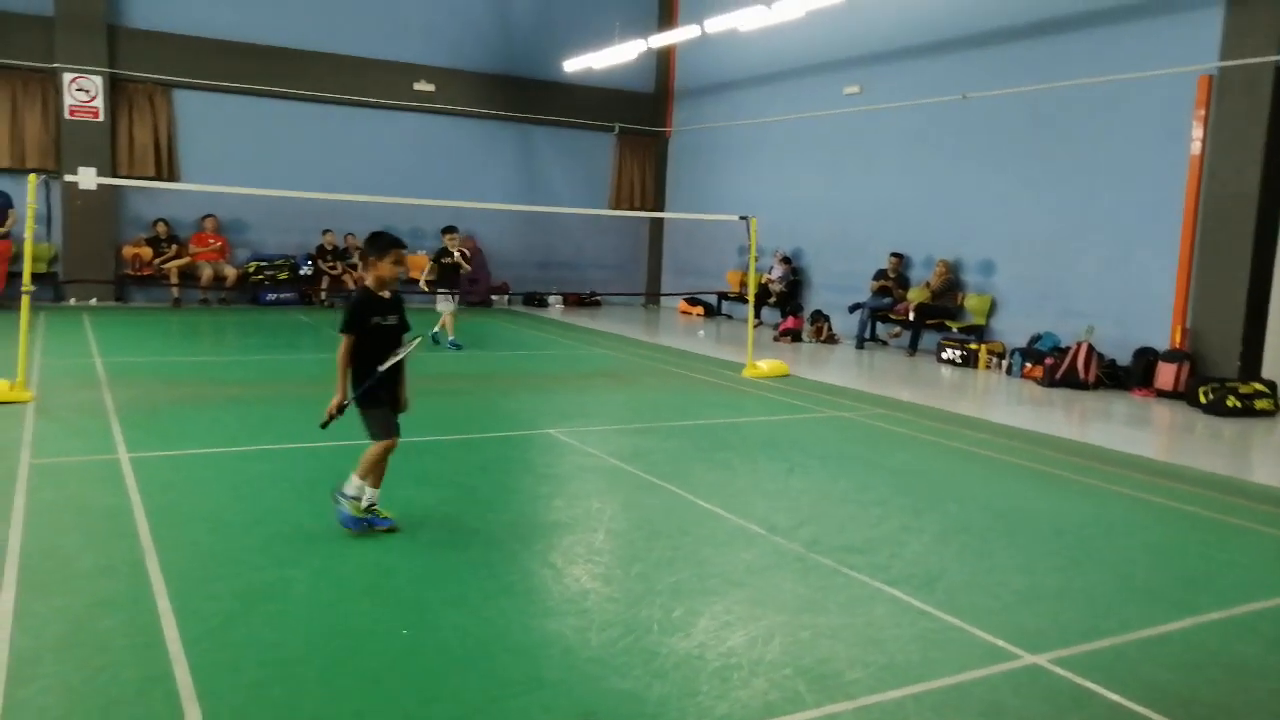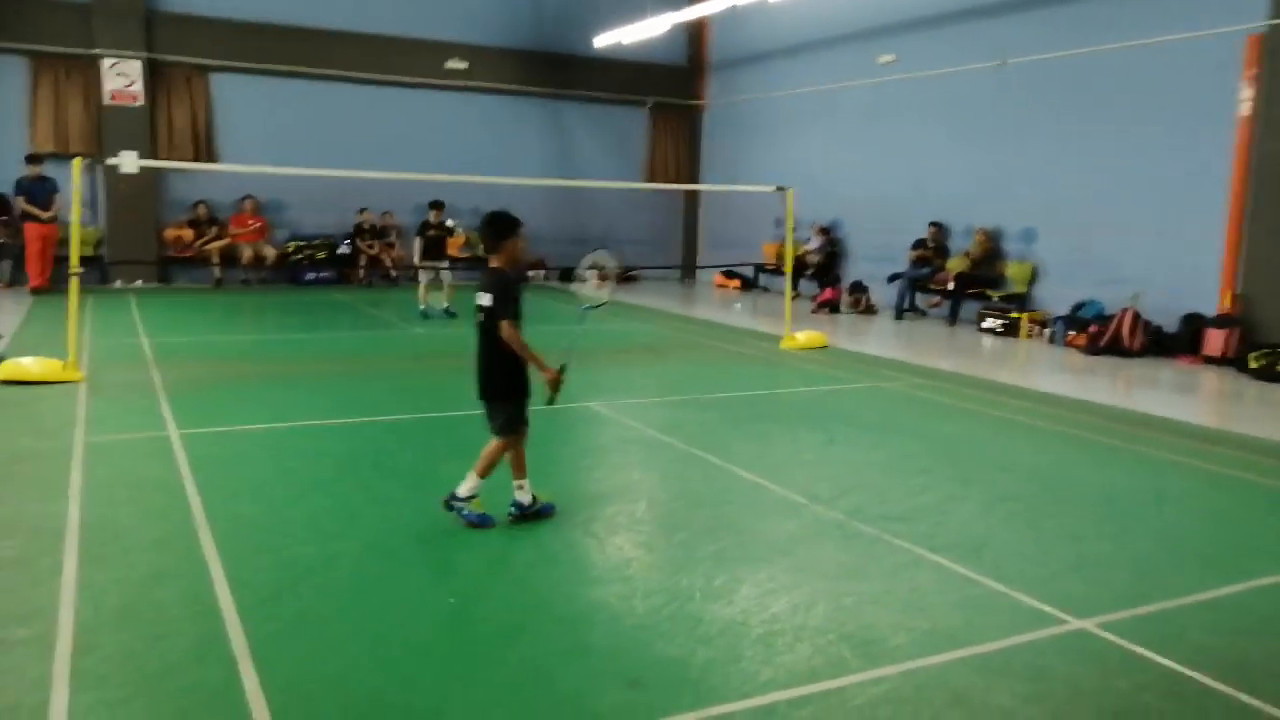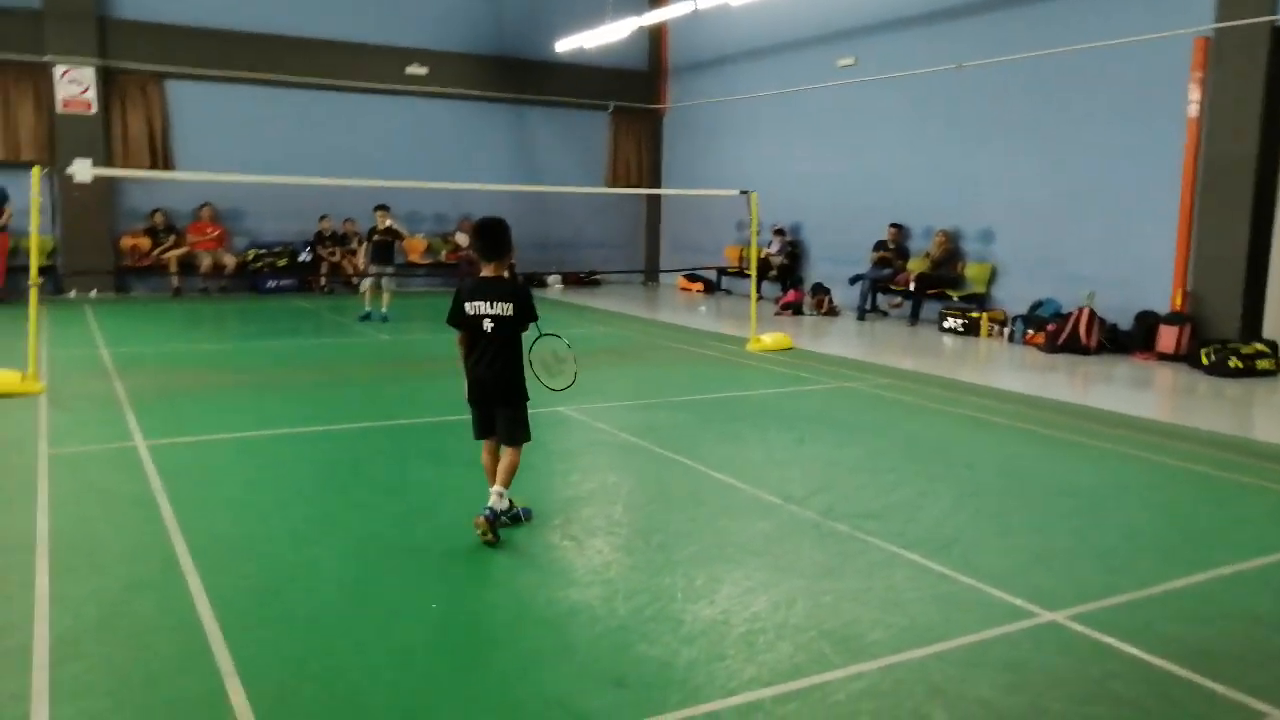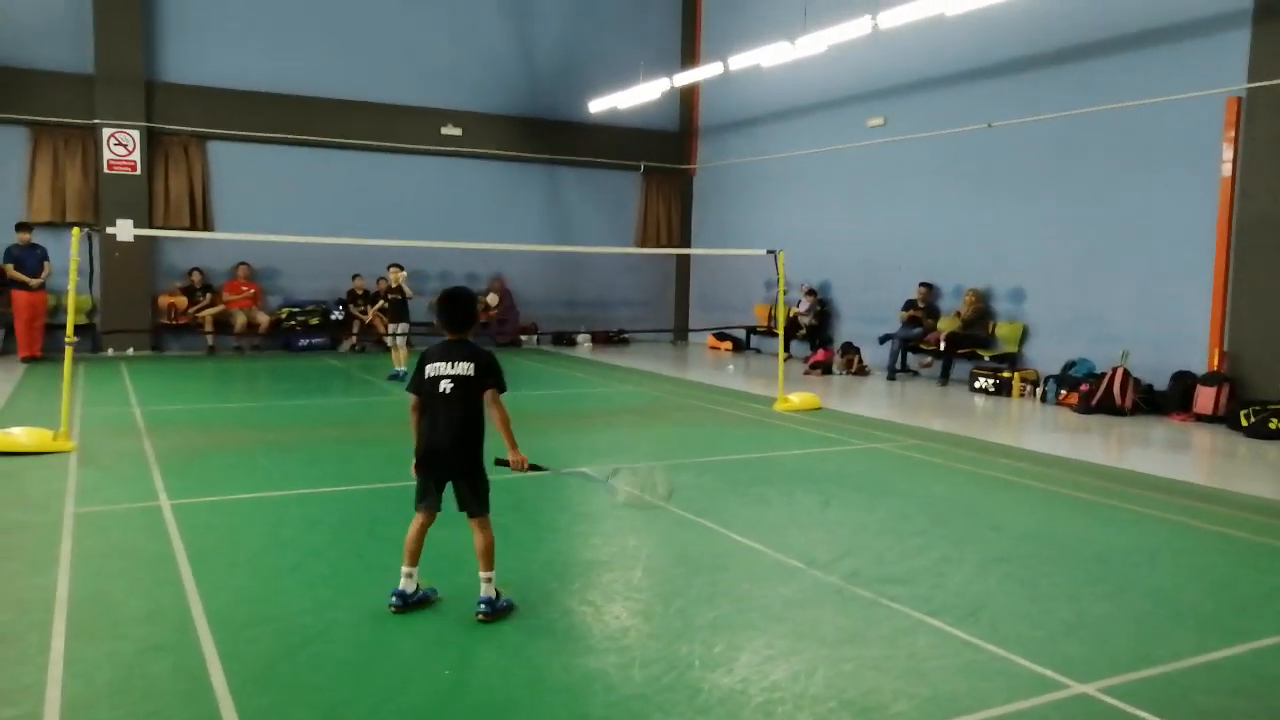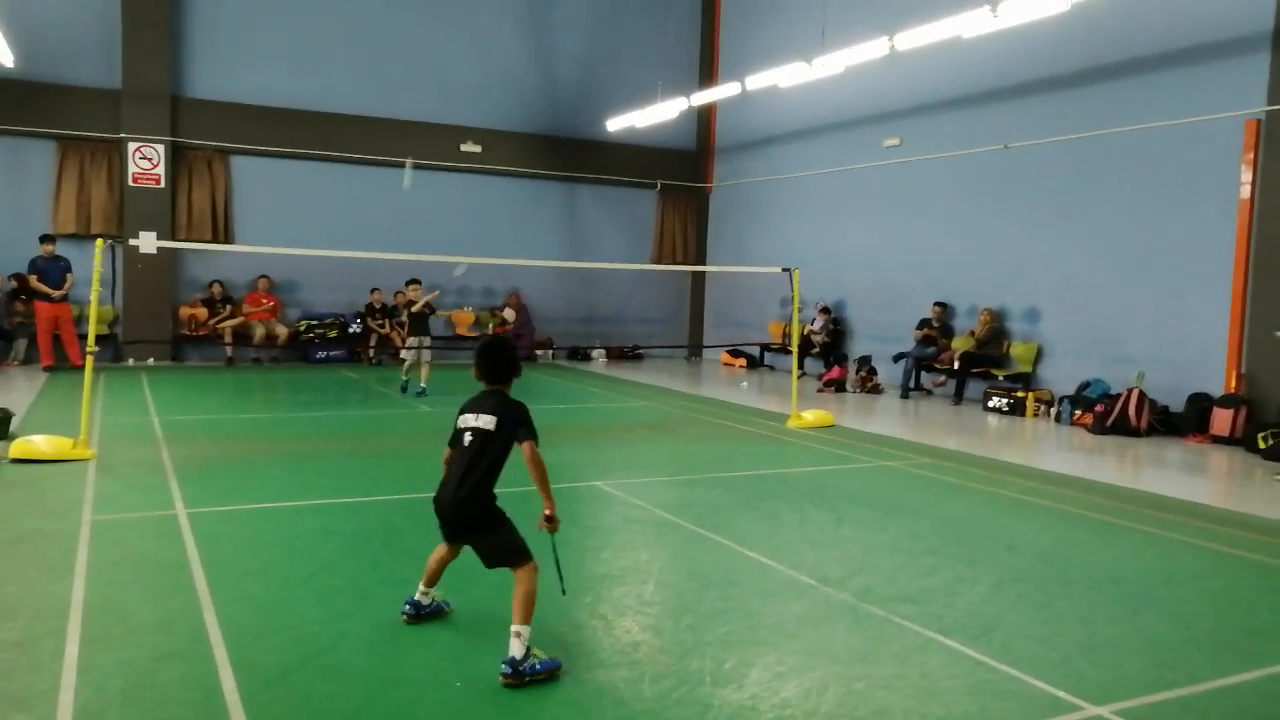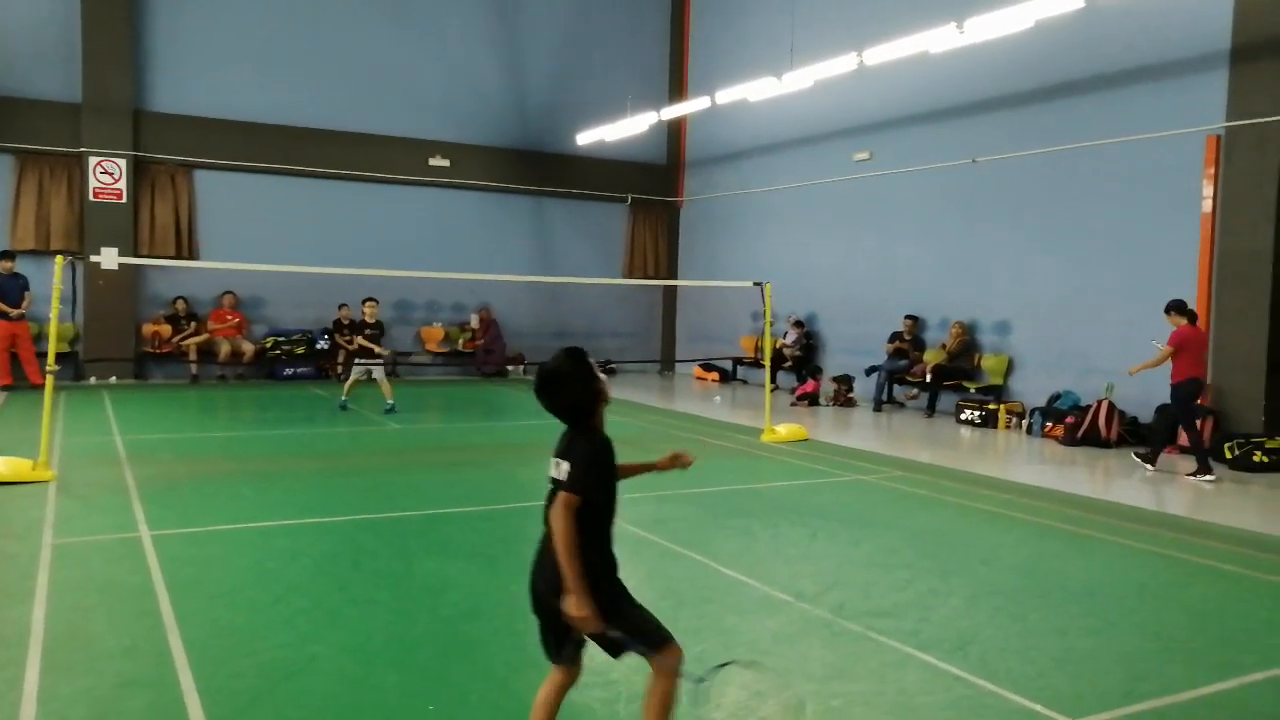
dt=0.7s
person 1, frame 1
left shoulder: (396, 301)
right shoulder: (360, 302)
right elbow: (346, 348)
left wrist: (402, 387)
right wrist: (341, 391)
left hip: (389, 386)
right hip: (369, 387)
left knee: (382, 443)
right knee: (386, 441)
left ankle: (367, 503)
right ankle: (349, 493)
person 1, frame 2
left shoulder: (489, 280)
right shoulder: (507, 283)
right elbow: (509, 333)
right wrist: (543, 368)
left hip: (495, 372)
right hip: (505, 374)
left knee: (516, 431)
right knee: (506, 436)
left ankle: (524, 500)
right ankle: (463, 496)
person 1, frame 3
left shoulder: (465, 291)
right shoulder: (518, 291)
left elbow: (462, 340)
left hip: (478, 381)
right hip: (508, 382)
left knee: (490, 442)
right knee: (511, 445)
left ankle: (500, 505)
right ankle: (492, 508)
person 1, frame 4
left shoulder: (428, 357)
right shoulder: (482, 358)
left elbow: (415, 407)
right elbow: (493, 403)
left wrist: (418, 449)
right wrist: (512, 448)
left hip: (430, 451)
right hip: (465, 452)
left knee: (423, 516)
right knee: (479, 521)
left ankle: (405, 590)
right ankle: (488, 597)
person 1, frame 5
left shoulder: (468, 407)
right shoulder: (513, 410)
right elbow: (531, 454)
right wrist: (549, 506)
left hip: (445, 498)
right hip: (476, 505)
left knee: (451, 545)
right knee: (526, 570)
left ankle: (420, 601)
right ankle: (517, 659)
person 1, frame 6
left shoulder: (572, 439)
right shoulder: (593, 446)
right elbow: (561, 513)
left wrist: (655, 466)
right wrist: (578, 593)
left hip: (548, 581)
right hip: (585, 581)
left knee: (563, 670)
right knee: (667, 658)
